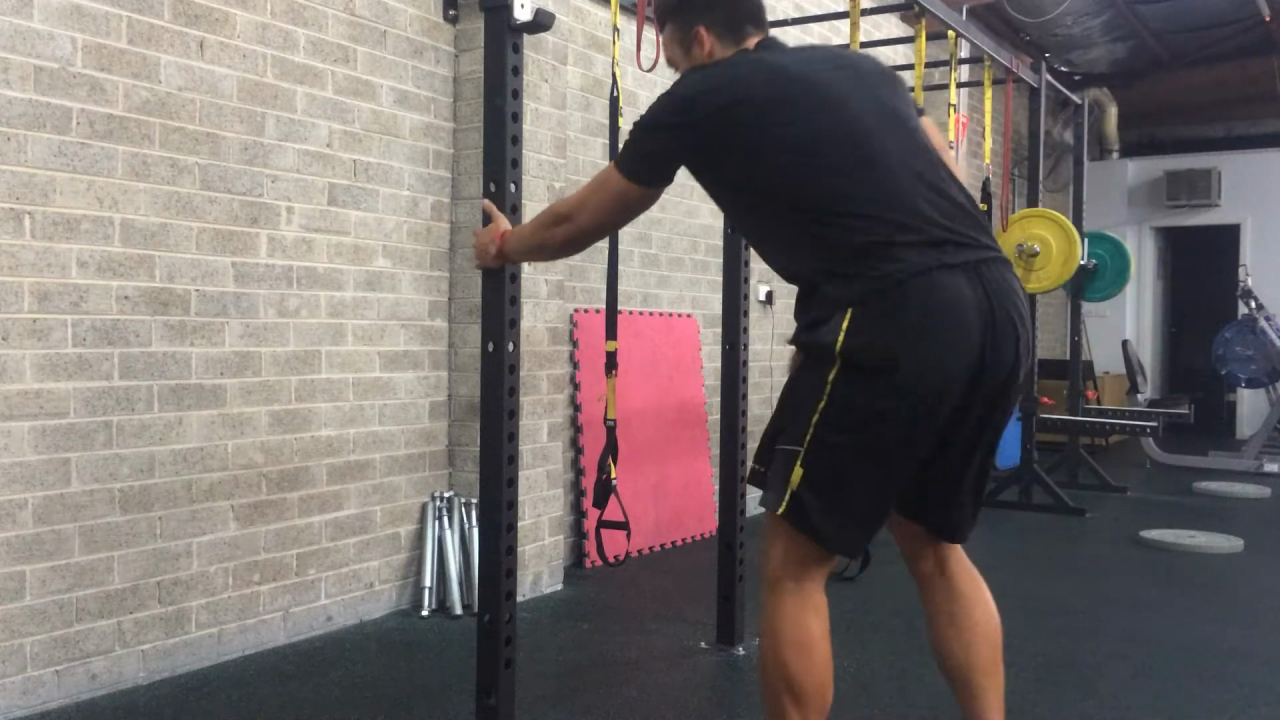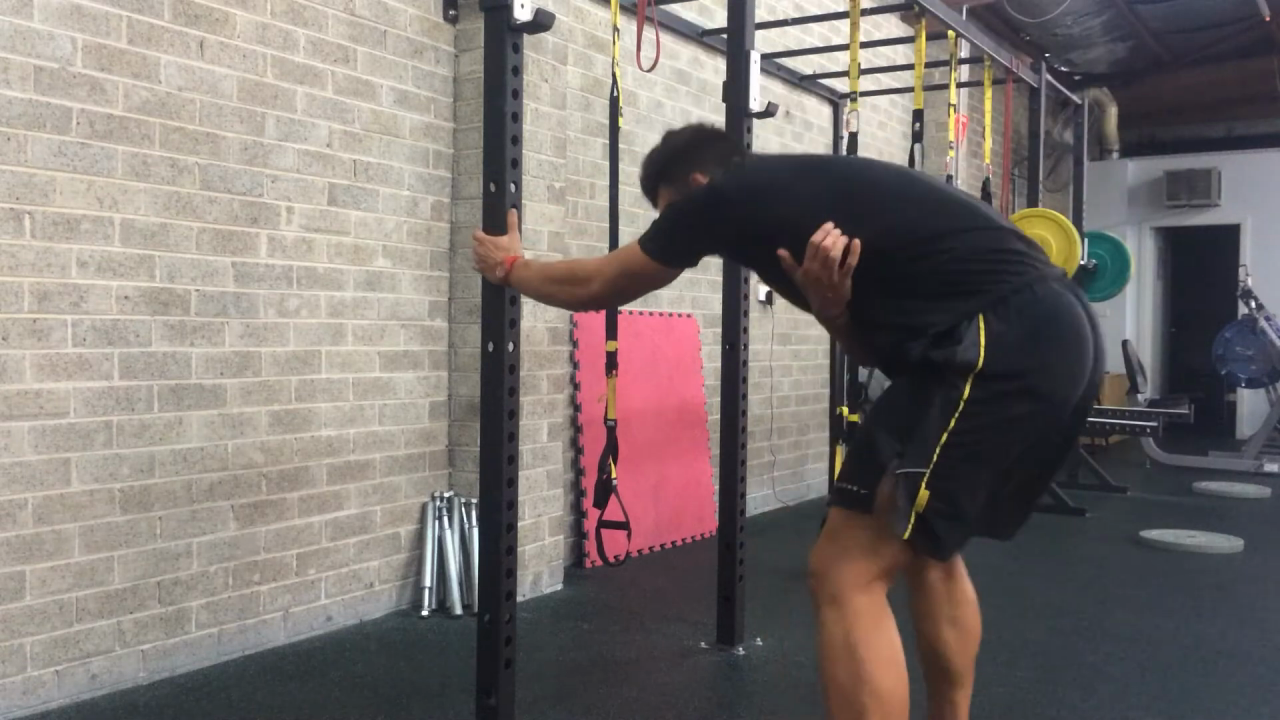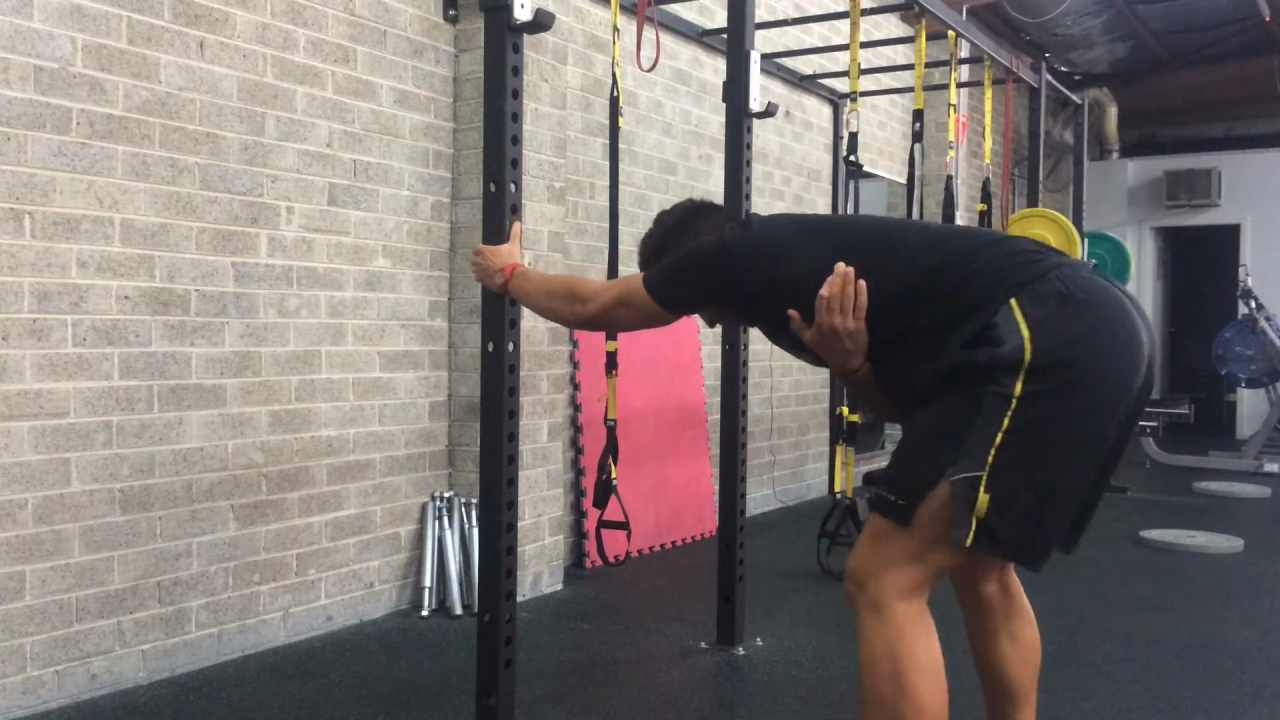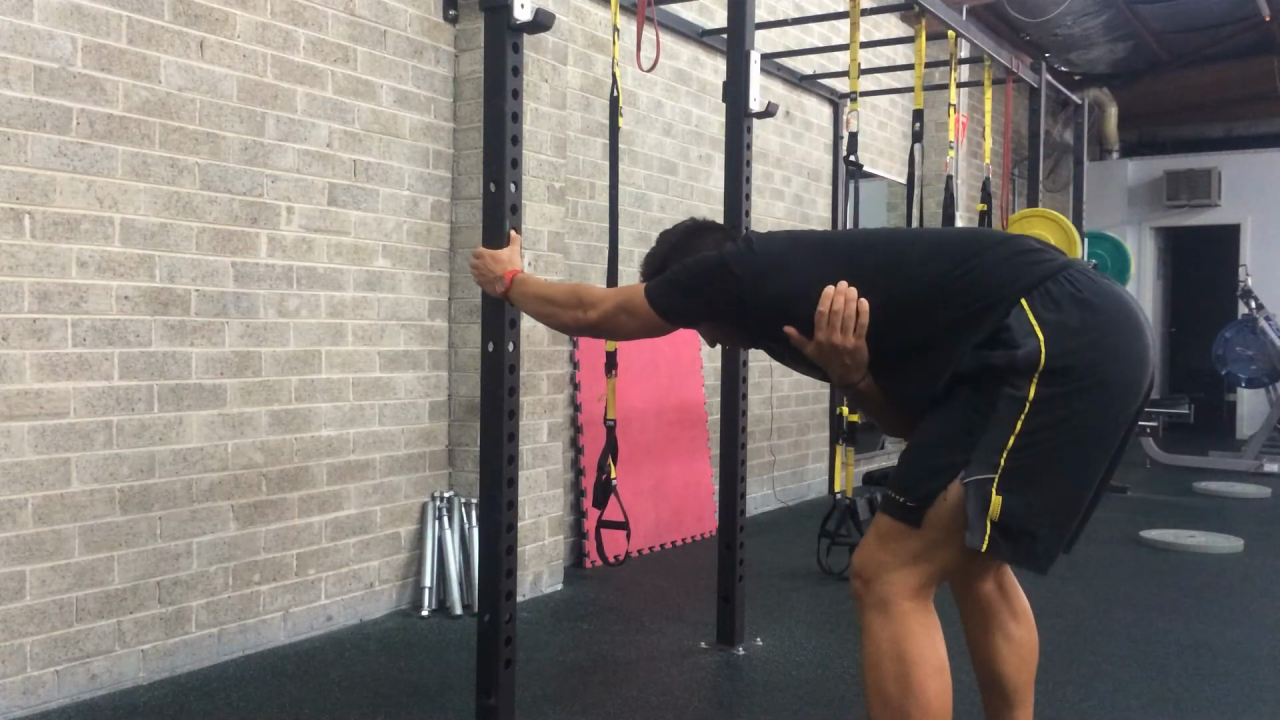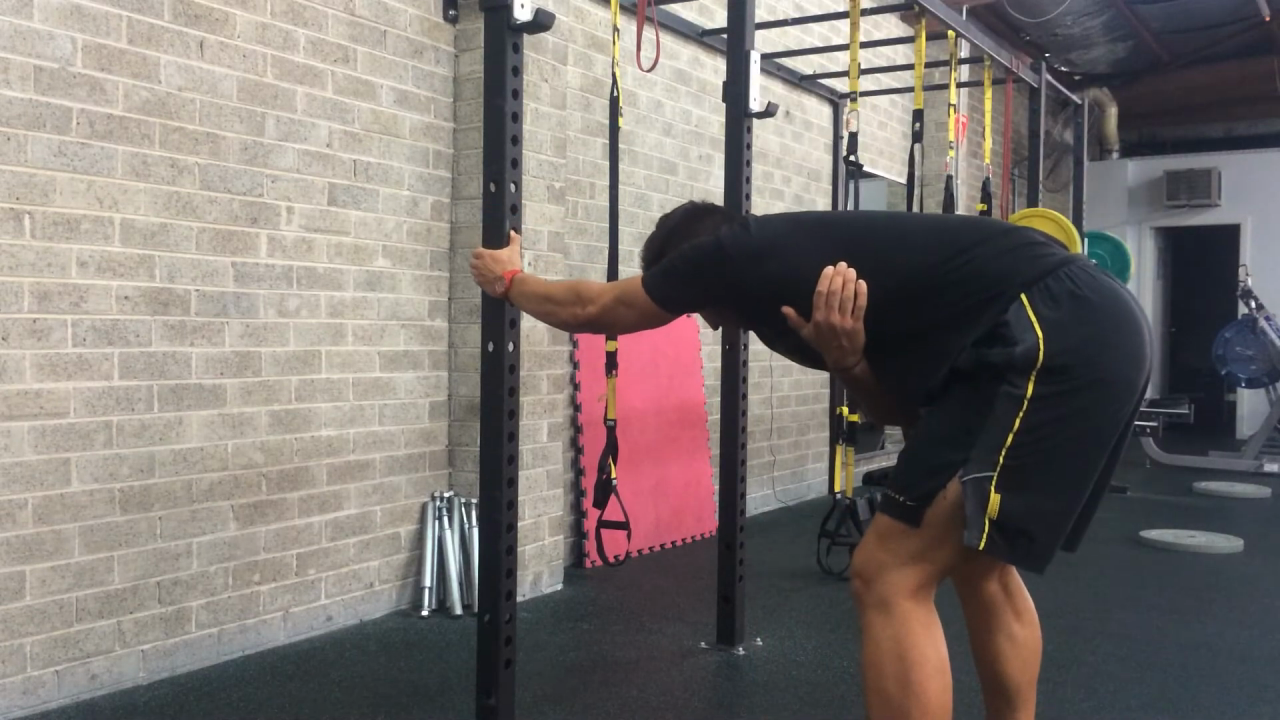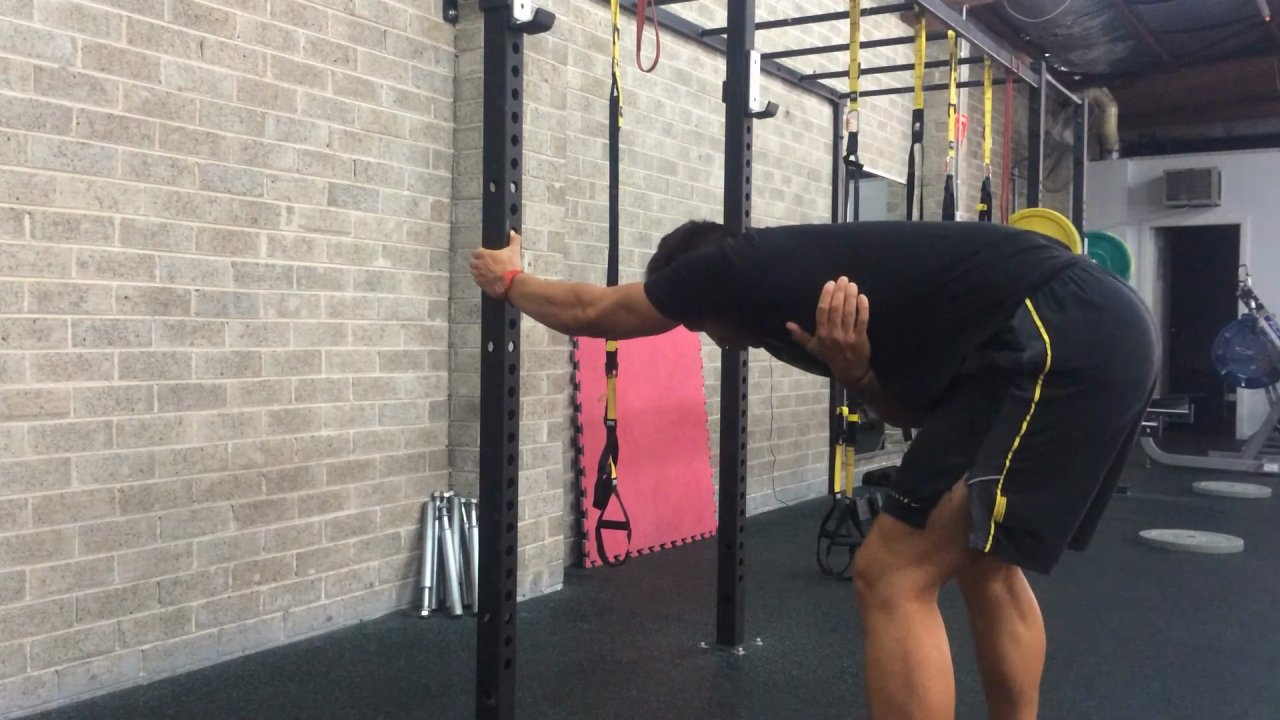
dt=0.7s
person 1, frame 1
left shoulder: (698, 96)
right shoulder: (864, 71)
left elbow: (576, 225)
left wrist: (504, 244)
left hip: (896, 323)
right hip: (996, 303)
left knee: (792, 566)
right knee: (932, 548)
person 1, frame 2
left shoulder: (727, 196)
right shoulder: (810, 192)
left elbow: (598, 286)
right elbow: (885, 344)
left wrist: (509, 266)
right wrist: (835, 313)
left hip: (1000, 342)
right hip: (1056, 329)
left knee: (846, 574)
right knee: (923, 552)
person 1, frame 3
left shoulder: (734, 254)
right shoulder: (802, 262)
left elbow: (594, 307)
right elbow: (915, 405)
left wrist: (508, 273)
right wrist: (850, 364)
left hip: (1049, 337)
right hip: (1098, 326)
left knee: (885, 580)
right knee: (978, 564)
person 1, frame 4
left shoulder: (736, 272)
right shoulder: (799, 273)
left elbow: (592, 313)
right elbow: (916, 417)
left wrist: (508, 279)
right wrist: (853, 377)
left hip: (1054, 342)
right hip: (1096, 328)
left knee: (890, 578)
right knee: (974, 564)
person 1, frame 5
left shoulder: (730, 256)
right shoulder: (792, 260)
left elbow: (591, 310)
right elbow: (908, 408)
left wrist: (508, 280)
right wrist: (848, 362)
left hip: (1052, 337)
right hip: (1095, 325)
left knee: (890, 578)
right knee: (979, 563)
person 1, frame 6
left shoulder: (736, 267)
right shoulder: (799, 272)
left elbow: (591, 312)
right elbow: (917, 406)
left wrist: (508, 278)
right wrist: (856, 372)
left hip: (1061, 338)
right hip: (1103, 325)
left knee: (894, 578)
right knee: (984, 564)
